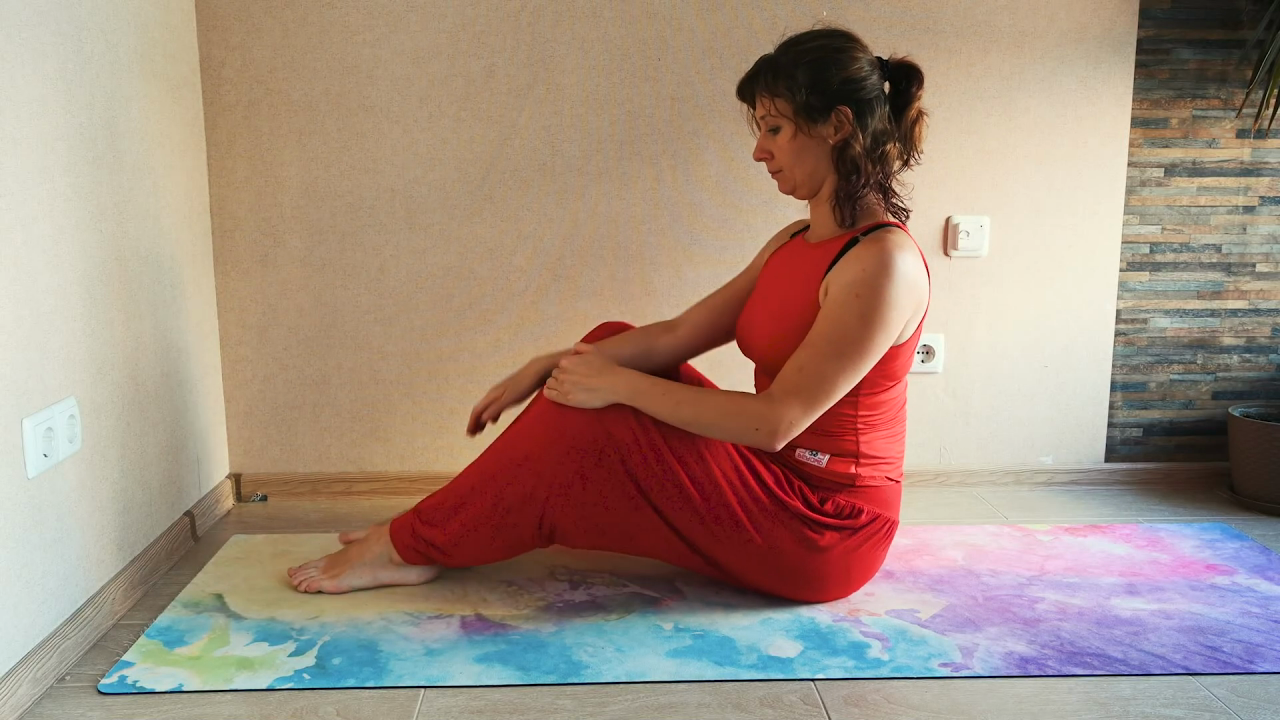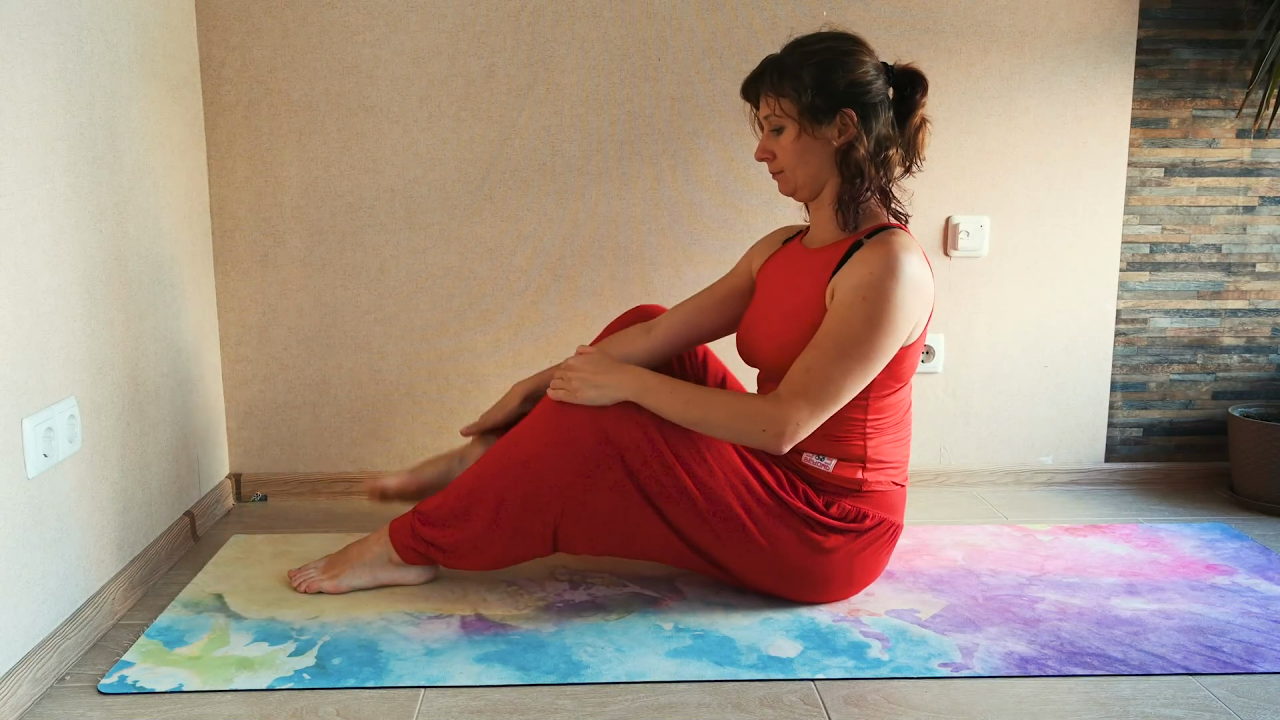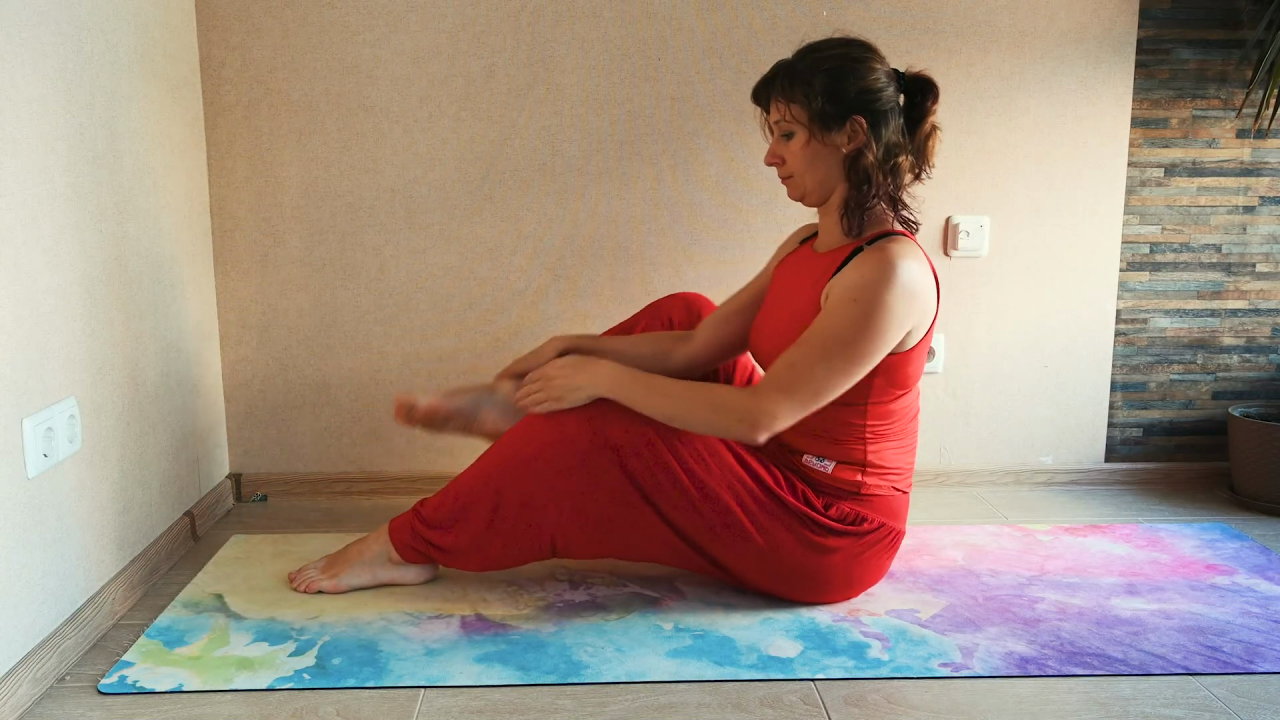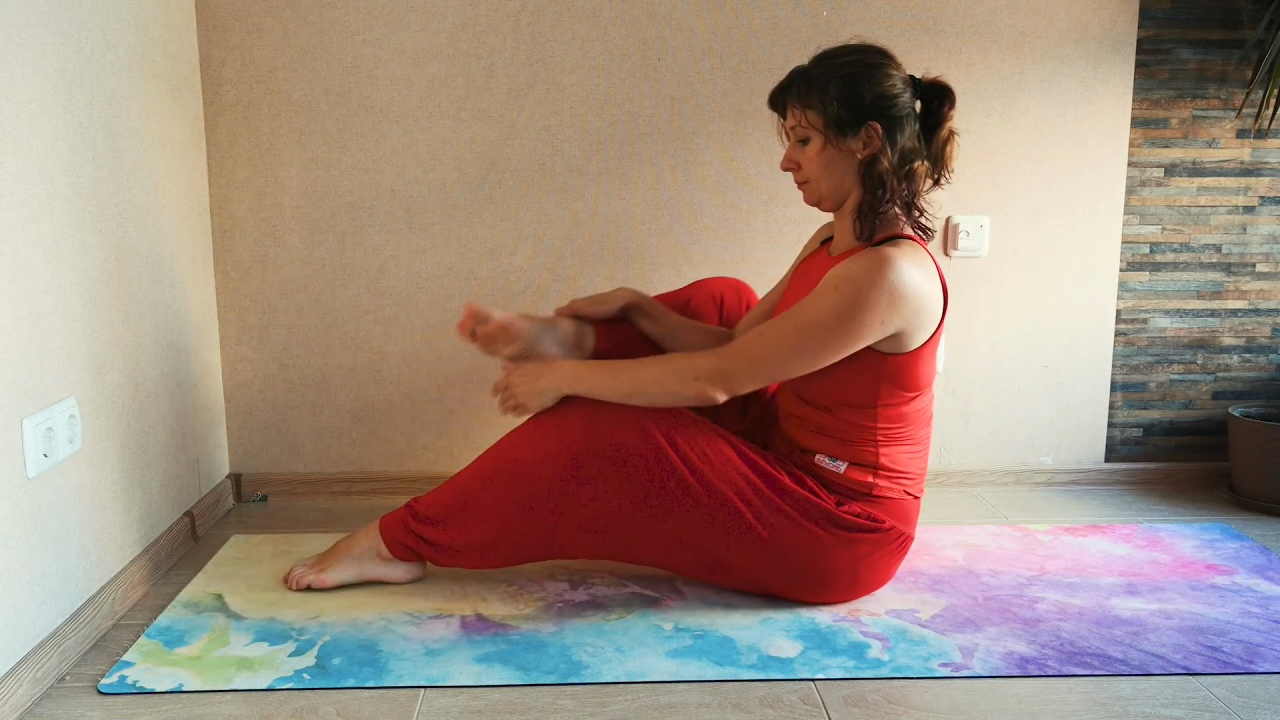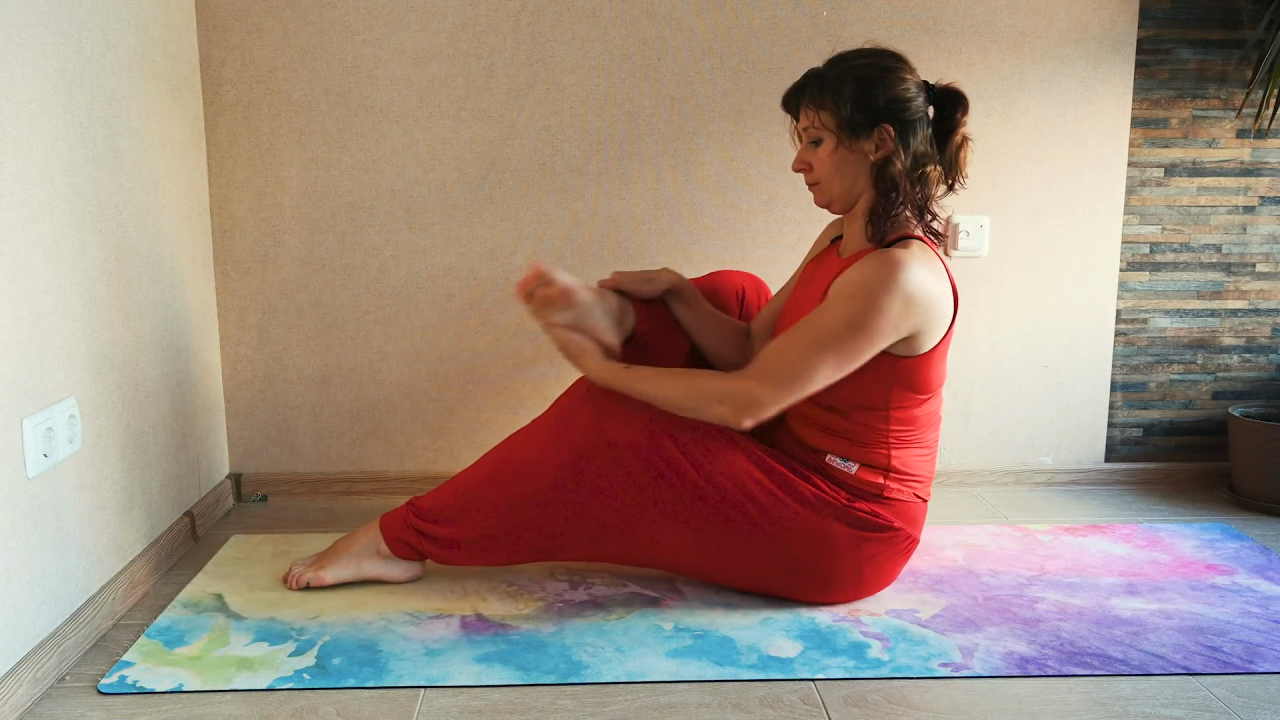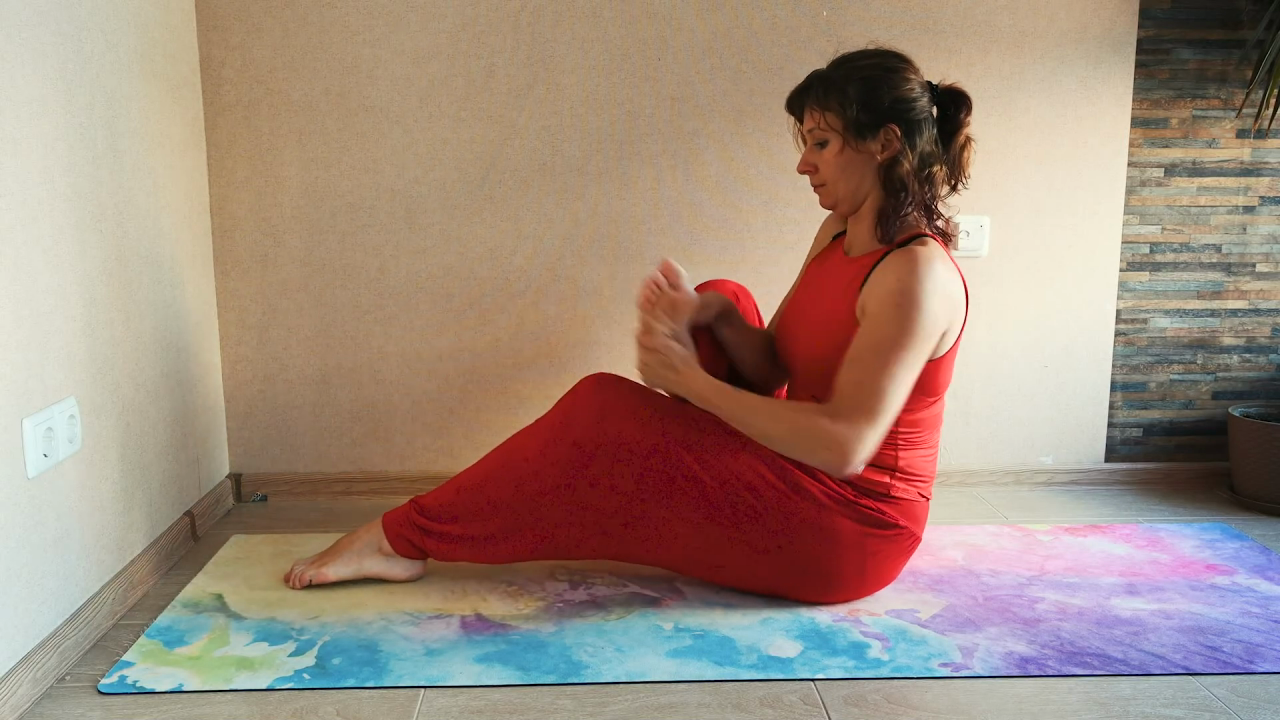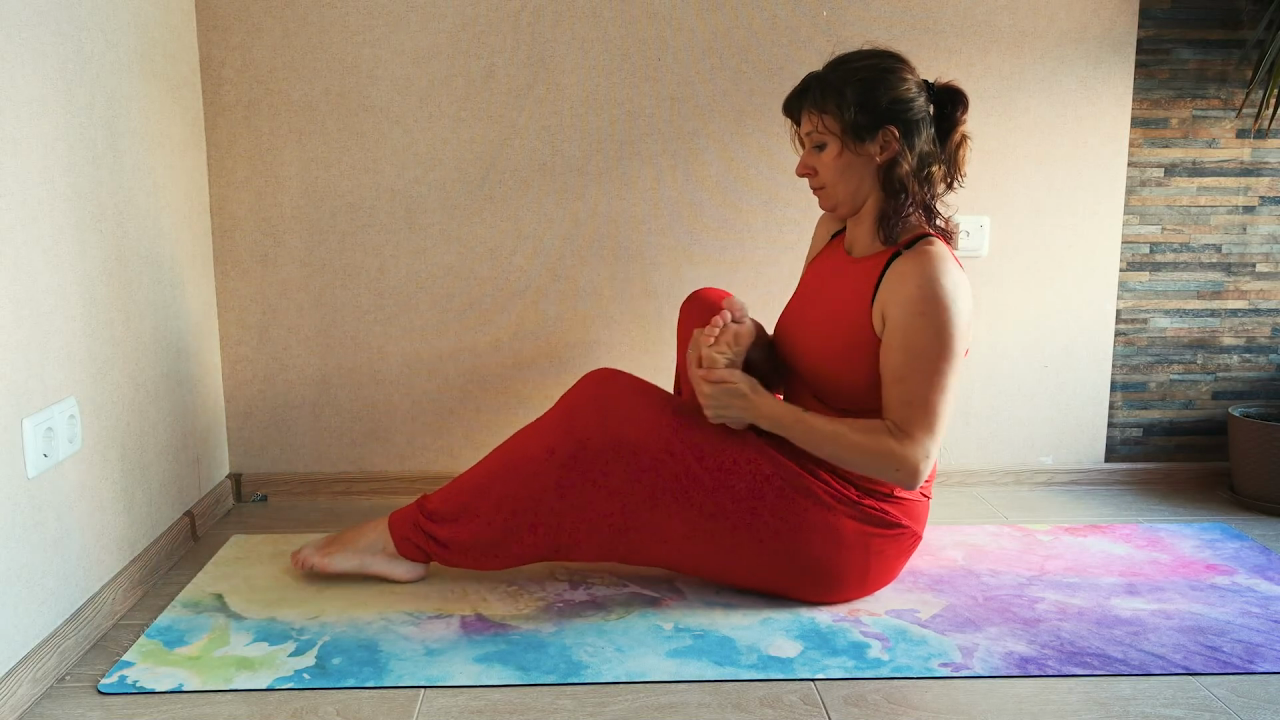
dt=0.2s
person 1, frame 1
left shoulder: (884, 263)
right shoulder: (796, 243)
left elbow: (776, 421)
right elbow: (678, 337)
left wrist: (620, 385)
right wrist: (547, 366)
left hip: (822, 536)
right hip: (780, 488)
left knee: (586, 421)
right knee: (609, 349)
left ankle: (409, 548)
right ankle: (446, 528)
person 1, frame 2
left shoulder: (890, 266)
right shoulder: (785, 249)
left elbow: (782, 424)
right elbow: (665, 334)
left wrist: (626, 383)
right wrist: (537, 387)
left hip: (824, 538)
right hip: (783, 485)
left knee: (589, 424)
right knee: (639, 325)
left ankle: (409, 547)
right ankle: (484, 468)
person 1, frame 3
left shoulder: (890, 272)
right shoulder: (806, 247)
left elbow: (759, 416)
right elbow: (696, 347)
left wrist: (606, 378)
right wrist: (578, 348)
left hip: (826, 542)
right hip: (791, 484)
left knee: (587, 424)
right knee: (686, 313)
left ankle: (408, 546)
right ankle: (512, 408)
person 1, frame 4
left shoulder: (889, 274)
right shoulder: (832, 244)
left elbow: (718, 380)
right elbow: (735, 345)
left wrist: (568, 380)
right wrist: (635, 307)
left hip: (837, 539)
right hip: (799, 476)
left knee: (590, 429)
right knee: (722, 299)
left ankle: (399, 543)
person 1, frame 5
left shoulder: (899, 275)
right shoulder: (841, 242)
left elbow: (746, 400)
right elbow: (750, 352)
left wrist: (607, 371)
right wrist: (672, 290)
left hip: (844, 539)
right hip: (805, 474)
left knee: (596, 426)
right knee: (733, 294)
left ankle: (400, 541)
person 1, frame 6
left shoulder: (916, 275)
right shoulder: (836, 237)
left elbow: (843, 444)
right elbow: (769, 362)
left wrist: (692, 382)
right wrist: (706, 314)
left hip: (847, 541)
right hip: (801, 480)
left knee: (601, 417)
right knee: (728, 299)
left ankle: (401, 539)
person 1, frame 7
left shoulder: (926, 278)
right shoulder: (833, 234)
left elbow: (907, 460)
right elbow: (786, 368)
left wrist: (760, 409)
right wrist: (743, 341)
left hip: (847, 541)
right hip: (800, 480)
left knee: (605, 409)
right knee: (710, 306)
left ankle: (409, 541)
